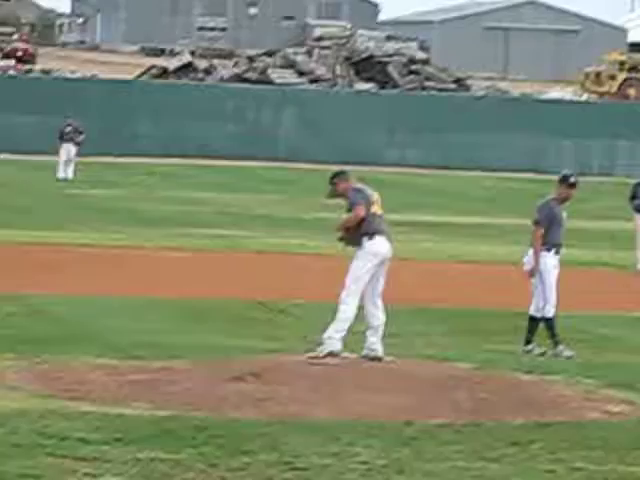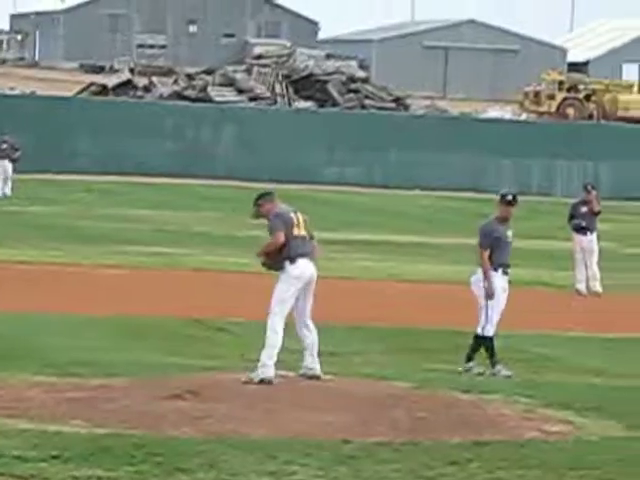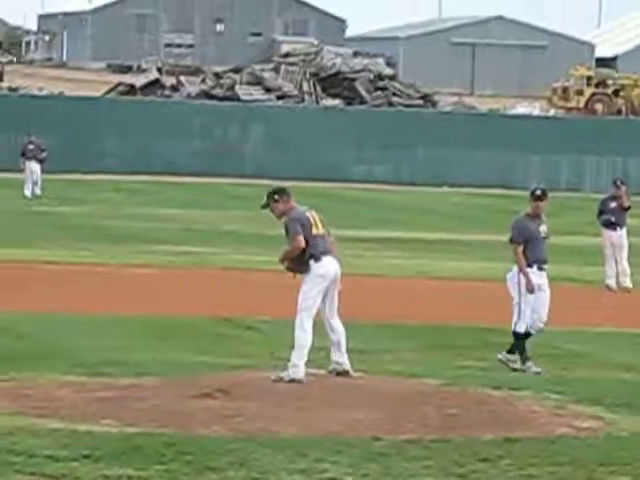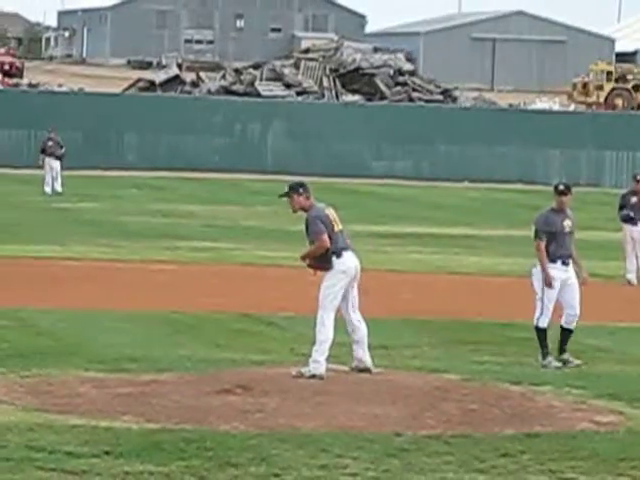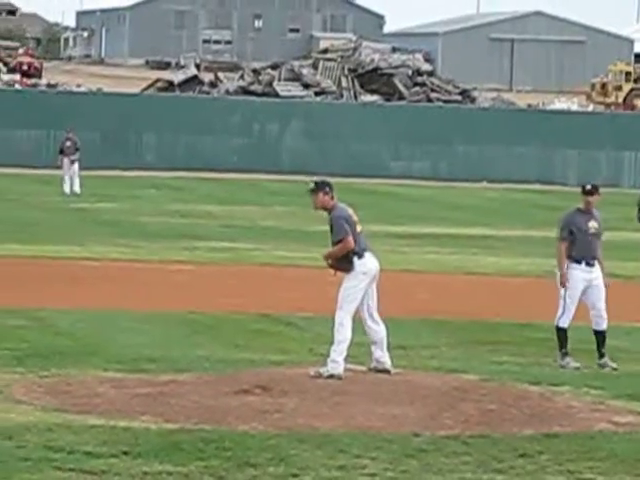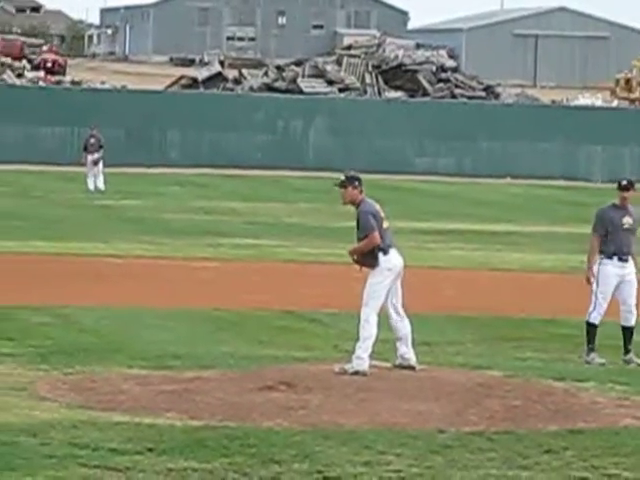
dt=0.2s
person 1, frame 1
left shoulder: (354, 191)
right shoulder: (371, 193)
left elbow: (359, 214)
left wrist: (342, 226)
right wrist: (349, 231)
left hip: (370, 246)
right hip: (384, 245)
left knee: (349, 295)
right knee: (374, 299)
left ankle: (332, 343)
right ankle: (374, 348)
person 1, frame 2
left shoulder: (276, 215)
right shoulder: (297, 215)
left elbow: (278, 240)
right elbow: (313, 246)
left wrist: (262, 252)
left hip: (293, 269)
right hip: (309, 267)
left knee: (275, 319)
right knee: (304, 320)
left ankle: (266, 370)
right ankle: (312, 368)
person 1, frame 3
left shoulder: (292, 217)
right shoulder: (309, 212)
left elbow: (299, 244)
right elbow: (331, 241)
left wrist: (283, 257)
left hip: (318, 268)
right hip: (332, 264)
left knee: (304, 319)
right knee: (331, 317)
left ankle: (296, 371)
right ankle: (341, 364)
person 1, frame 4
left shoulder: (313, 215)
right shoulder: (325, 209)
left elbow: (324, 243)
left wrist: (305, 255)
left hip: (339, 265)
right hip: (351, 260)
left knee: (325, 315)
right knee: (352, 314)
left ankle: (316, 367)
right ankle: (363, 361)
person 1, frame 5
left shoulder: (336, 215)
right shoulder: (343, 209)
left elbow: (348, 244)
left wrist: (328, 255)
right wrist: (335, 256)
left hip: (359, 266)
right hip: (369, 262)
left knee: (343, 316)
right knee: (371, 315)
left ankle: (335, 366)
right ankle: (382, 361)
person 1, frame 6
left shoulder: (364, 210)
right shoulder: (370, 205)
left elbow: (374, 239)
left wrist: (353, 250)
right wrist: (360, 252)
left hip: (384, 263)
right hip: (392, 259)
left knee: (368, 312)
right knee: (395, 311)
left ankle: (359, 363)
right ankle: (407, 358)
person 2, frame 1
left shoulder: (560, 206)
right shoulder: (547, 206)
right elbow: (536, 235)
left wrist: (554, 260)
right wrist: (535, 262)
left hip: (553, 257)
right hip: (543, 257)
left knee: (540, 302)
right knee: (548, 302)
left ankle: (529, 343)
right ankle: (556, 344)
person 2, frame 2
left shoulder: (507, 225)
right shoulder: (489, 227)
right elbow: (484, 257)
left wrist: (502, 279)
right wrist: (489, 284)
left hip: (503, 277)
right hip: (490, 277)
left knee: (489, 323)
right knee: (489, 322)
left ankle: (469, 362)
right ankle: (494, 364)
person 2, frame 3
left shoulder: (543, 220)
right shoulder: (520, 223)
right elbow: (517, 253)
left wrist: (544, 274)
right wrist: (527, 277)
left hip: (540, 273)
right hip: (525, 273)
left knee: (540, 319)
right knee: (521, 318)
left ankle: (510, 353)
right ankle: (523, 360)
person 2, frame 4
left shoulder: (569, 215)
right shoulder: (544, 218)
left elbow: (570, 244)
right elbow: (540, 247)
left wrist: (581, 269)
right wrist: (546, 272)
left hip: (568, 268)
right hip: (551, 269)
left knee: (573, 313)
right knee: (544, 313)
left ankle: (563, 353)
right ankle: (545, 356)
person 2, frame 5
left shoulder: (597, 216)
right shoulder: (570, 218)
left elbow: (597, 246)
right elbow: (562, 247)
left wrist: (604, 272)
right wrist: (562, 272)
left hip: (595, 270)
right hip: (575, 270)
left knee: (600, 314)
right knee: (566, 314)
left ankle: (602, 357)
right ankle: (564, 356)
person 2, frame 6
right shoulder: (605, 213)
right elbow: (594, 241)
right wrist: (589, 268)
right hip: (608, 265)
right knee: (598, 308)
right ankle: (590, 351)
